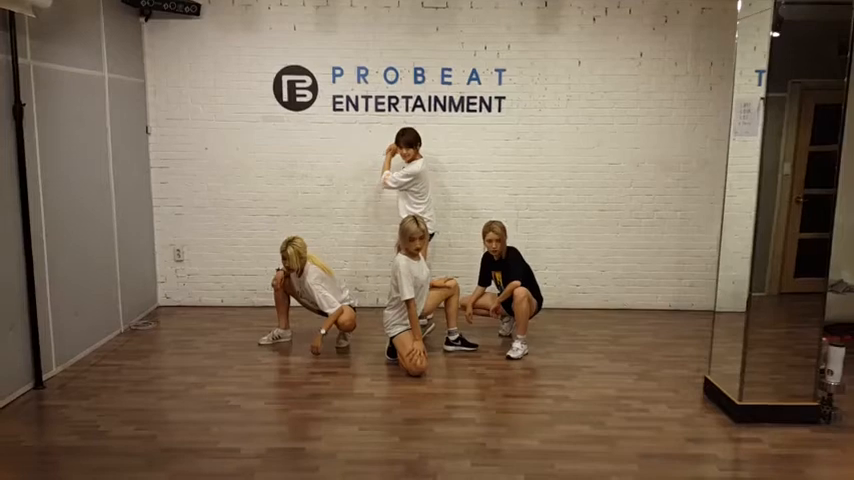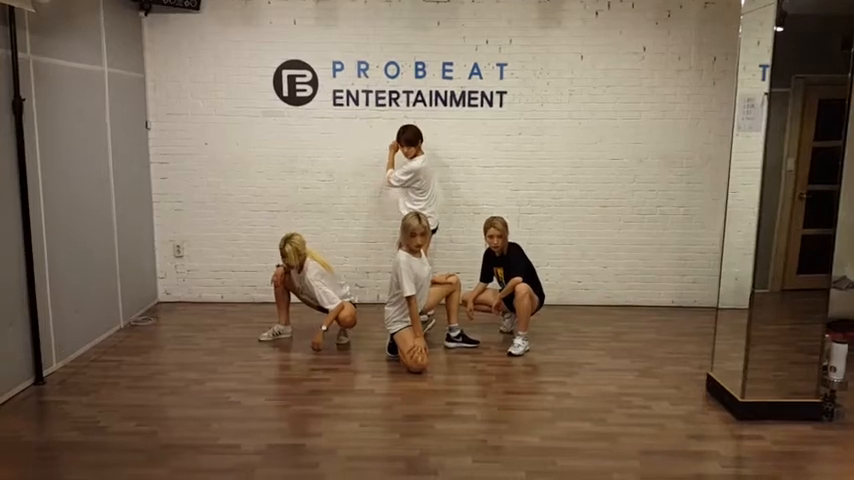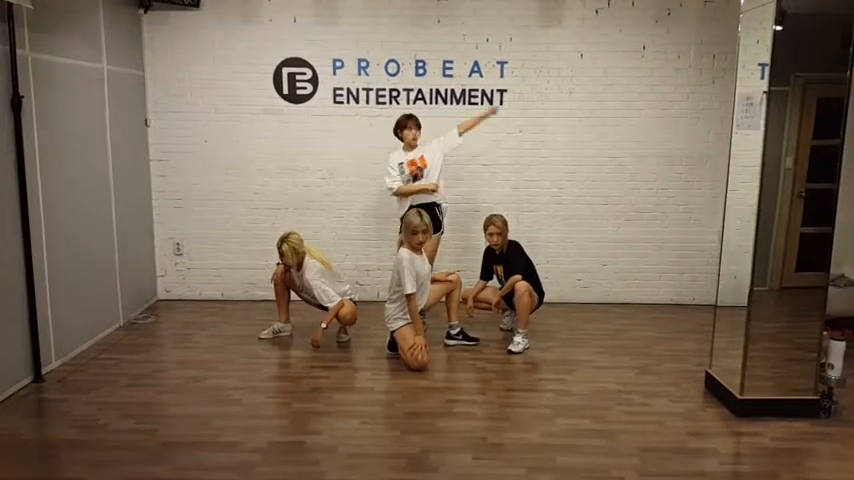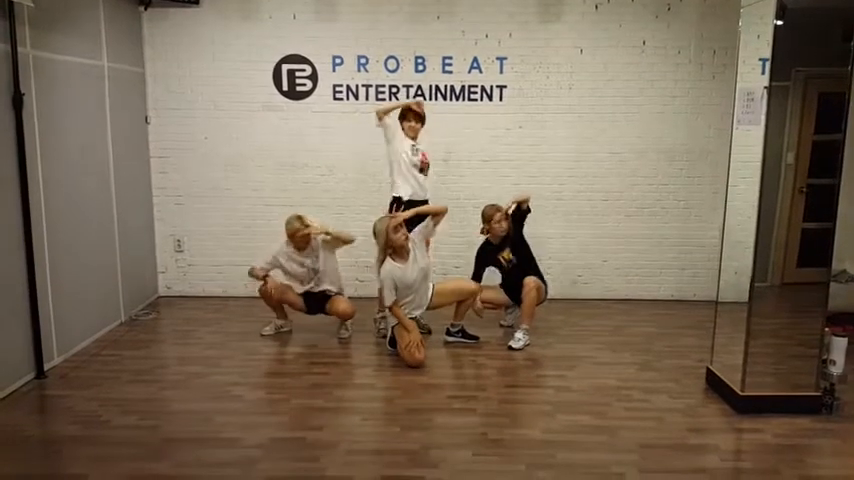
dt=0.7s
person 1, frame 1
left shoulder: (414, 170)
right shoulder: (415, 164)
left elbow: (386, 181)
left wrist: (388, 157)
right wrist: (393, 153)
left ankle: (424, 319)
person 1, frame 2
left shoulder: (414, 167)
right shoulder: (420, 161)
left elbow: (391, 179)
left wrist: (391, 154)
right wrist: (395, 151)
left ankle: (425, 314)
right ankle: (423, 309)
person 1, frame 3
left shoulder: (433, 147)
right shoulder: (395, 158)
left elbow: (460, 130)
right elbow: (395, 189)
left wrist: (484, 115)
right wrist: (423, 187)
left hip: (433, 208)
person 1, frame 4
left shoulder: (420, 148)
right shoulder: (396, 139)
right elbow: (380, 113)
right wrist: (407, 104)
left hip: (421, 206)
right hip: (402, 205)
left ankle: (415, 314)
right ankle: (381, 315)
person 2, frame 1
left shoulder: (417, 254)
right shoulder: (402, 264)
right elbow: (410, 304)
left wrist: (434, 283)
right wrist: (418, 340)
left hip: (417, 307)
right hip: (399, 320)
left knee: (452, 286)
right knee: (418, 368)
left ankle: (453, 338)
right ankle: (397, 346)
person 2, frame 2
left shoulder: (419, 251)
right shoulder: (402, 260)
right elbow: (410, 301)
left wrist: (435, 279)
right wrist: (419, 336)
left hip: (418, 303)
right hip: (400, 317)
left knee: (453, 282)
right knee: (418, 364)
left ankle: (454, 334)
right ankle: (398, 342)
person 2, frame 3
left shoulder: (419, 249)
right shoulder: (405, 258)
right elbow: (410, 299)
left wrist: (435, 277)
right wrist: (419, 334)
left hip: (419, 303)
right hip: (401, 315)
left knee: (454, 279)
right knee: (419, 362)
left ankle: (454, 332)
right ankle: (398, 340)
person 2, frame 4
left shoulder: (416, 238)
right shoulder: (388, 270)
left elbow: (443, 210)
right elbow: (392, 306)
left wrist: (413, 211)
right wrist: (412, 331)
left hip: (426, 295)
right hip: (404, 312)
left knee: (472, 288)
right knee: (416, 359)
left ankle: (455, 330)
right ankle: (397, 335)
person 3, frame 1
left shoulder: (512, 255)
right shoulder: (487, 257)
left elbow: (516, 283)
right elbow: (482, 285)
left wrist: (497, 301)
right wrist: (470, 304)
left hip: (530, 302)
right hip: (506, 301)
left knee: (520, 292)
right knee: (465, 302)
left ankle: (521, 343)
right ankle: (506, 318)
person 3, frame 2
left shoulder: (514, 251)
right shoulder: (489, 253)
left elbow: (517, 279)
right elbow: (484, 281)
left wrist: (499, 297)
right wrist: (471, 300)
left hip: (531, 298)
right hip: (508, 297)
left knee: (521, 288)
right knee: (466, 298)
left ankle: (522, 339)
right ankle: (508, 314)
person 3, frame 3
left shoulder: (514, 249)
right shoulder: (489, 252)
left elbow: (517, 277)
right elbow: (484, 279)
left wrist: (499, 295)
right wrist: (471, 297)
left hip: (531, 296)
right hip: (508, 295)
left knee: (521, 286)
right knee: (466, 295)
left ankle: (522, 337)
right ankle: (509, 312)
person 3, frame 4
left shoulder: (513, 228)
right shoulder: (484, 250)
left elbow: (526, 199)
right elbow: (476, 279)
left wrist: (513, 203)
left hip: (535, 288)
right hip: (510, 290)
left knee: (530, 281)
left ankle: (523, 332)
right ankle: (512, 308)
person 4, frame 1
left shoulder: (312, 280)
right shoulder: (297, 264)
left elbow: (337, 309)
right elbow: (288, 269)
left wrist: (320, 335)
right wrist: (281, 272)
left hip: (341, 304)
right hip: (318, 302)
left knee: (346, 323)
right knee: (280, 283)
left ankle: (343, 333)
right ankle: (283, 330)
person 4, frame 2
left shoulder: (312, 275)
right shoulder: (297, 260)
left elbow: (337, 305)
right elbow: (287, 265)
left wrist: (321, 331)
right wrist: (281, 268)
left hip: (341, 301)
right hip: (318, 298)
left knee: (347, 319)
right knee: (280, 279)
left ankle: (344, 329)
right ankle: (283, 326)
person 4, frame 3
left shoulder: (310, 274)
right shoulder: (300, 257)
left elbow: (337, 302)
right elbow: (286, 263)
left wrist: (320, 328)
right wrist: (281, 266)
left hip: (341, 299)
right hip: (318, 296)
left knee: (346, 316)
right knee: (280, 277)
left ankle: (344, 327)
right ankle: (283, 324)
person 4, frame 4
left shoulder: (322, 242)
right shoulder: (283, 253)
left elbow: (350, 239)
right elbow: (253, 271)
left wrist: (324, 231)
right wrist: (266, 277)
left hip: (329, 296)
right hip: (304, 297)
left knee: (346, 311)
right knee: (266, 290)
left ankle: (344, 322)
right ankle: (282, 320)
